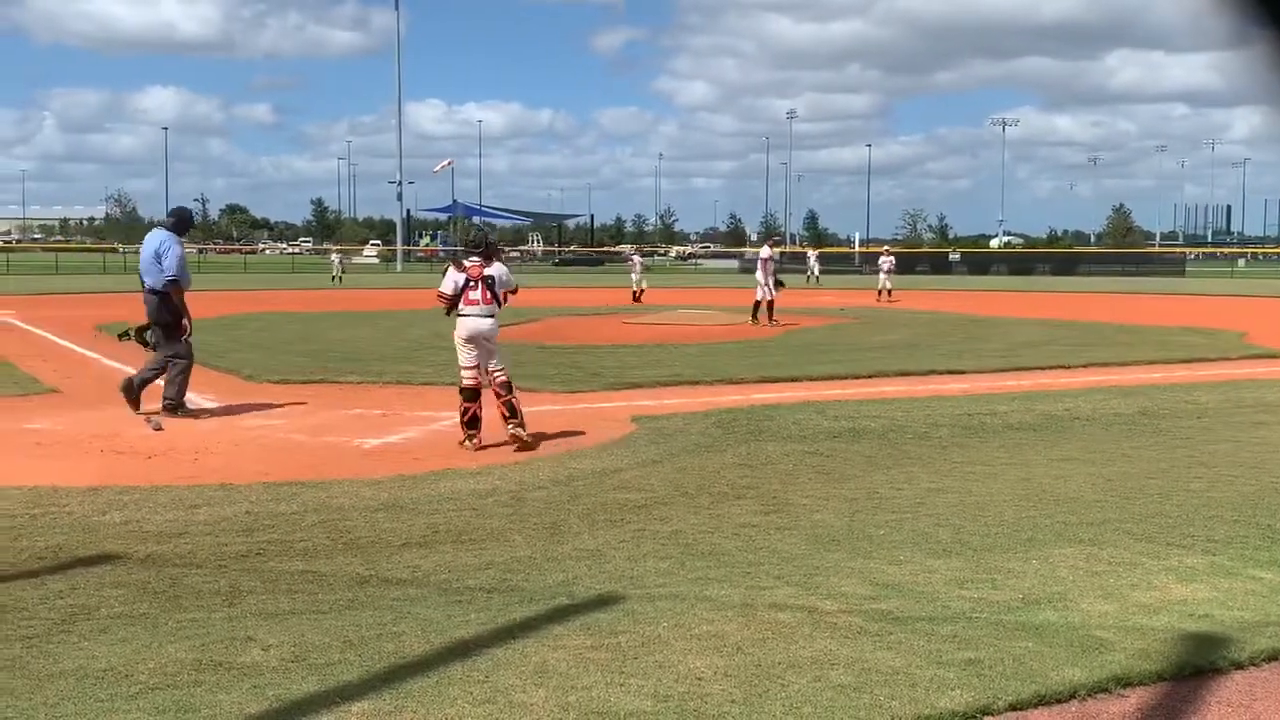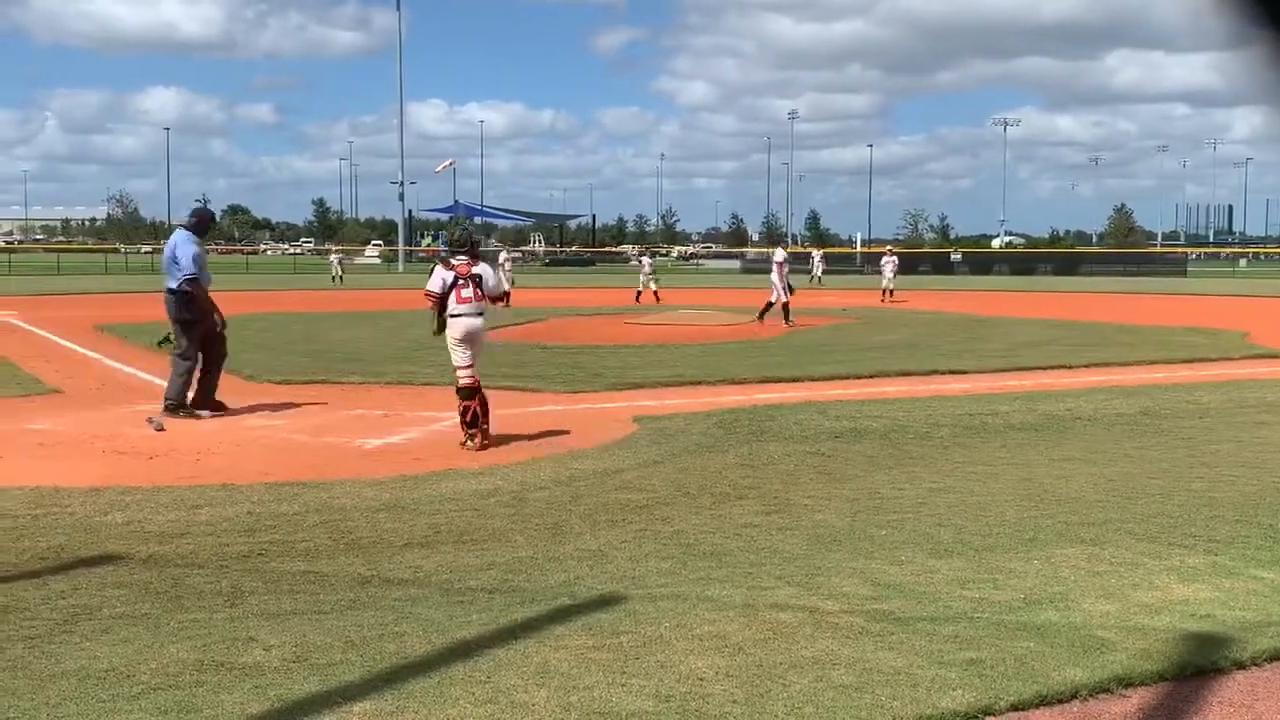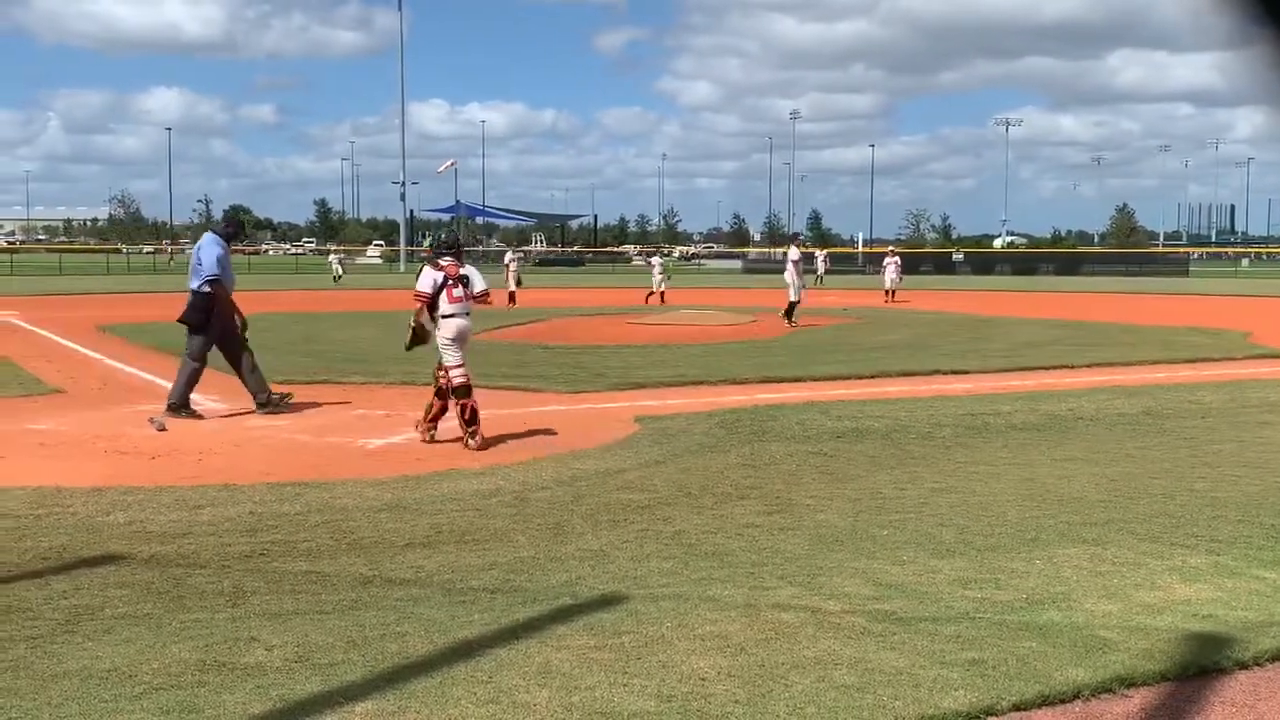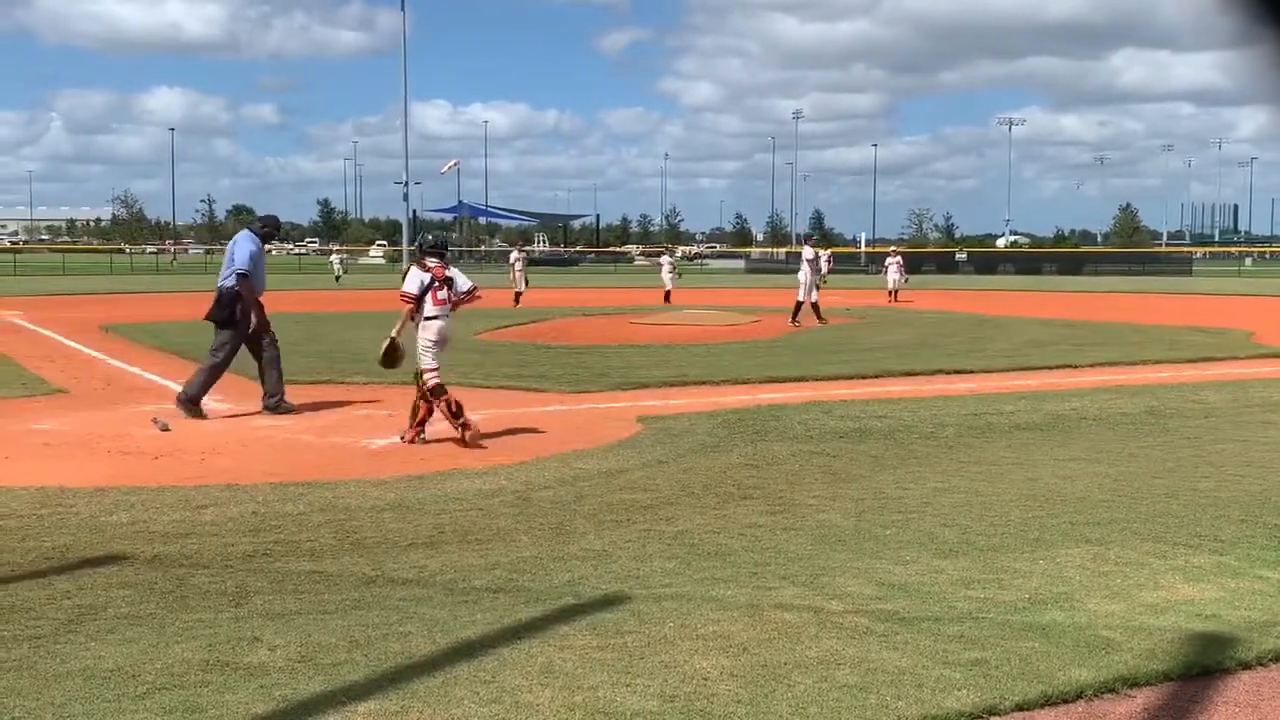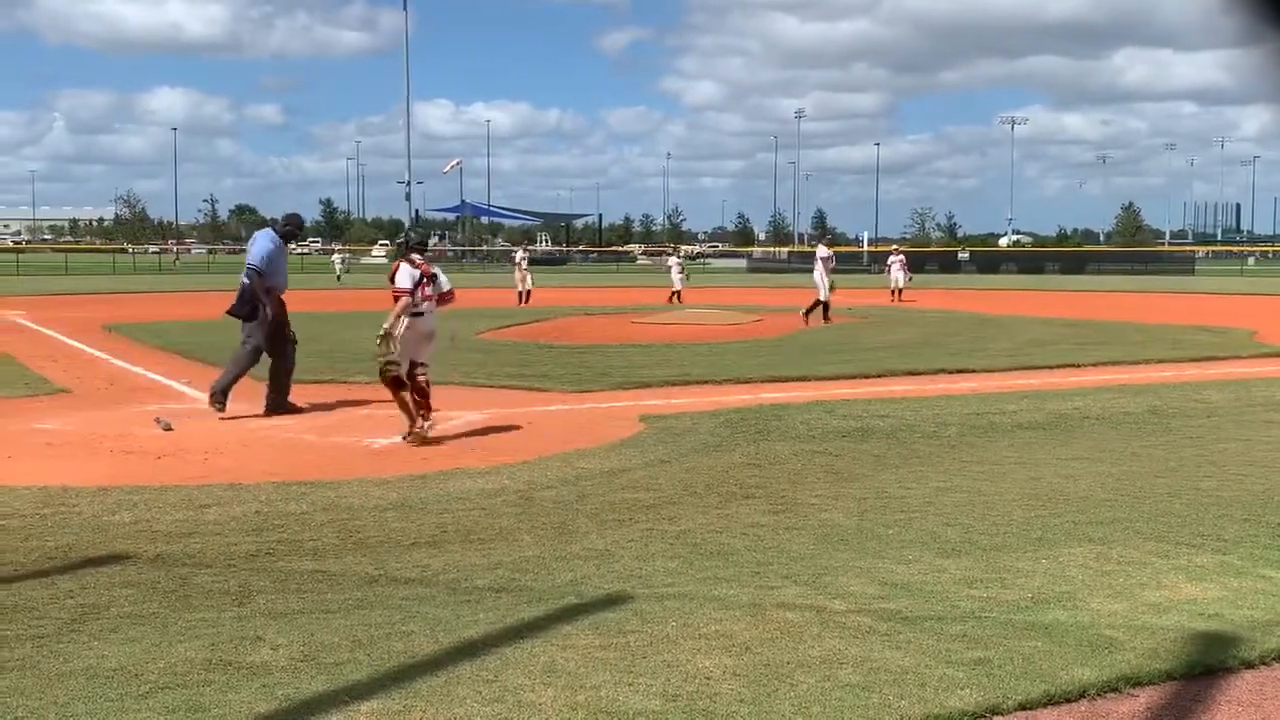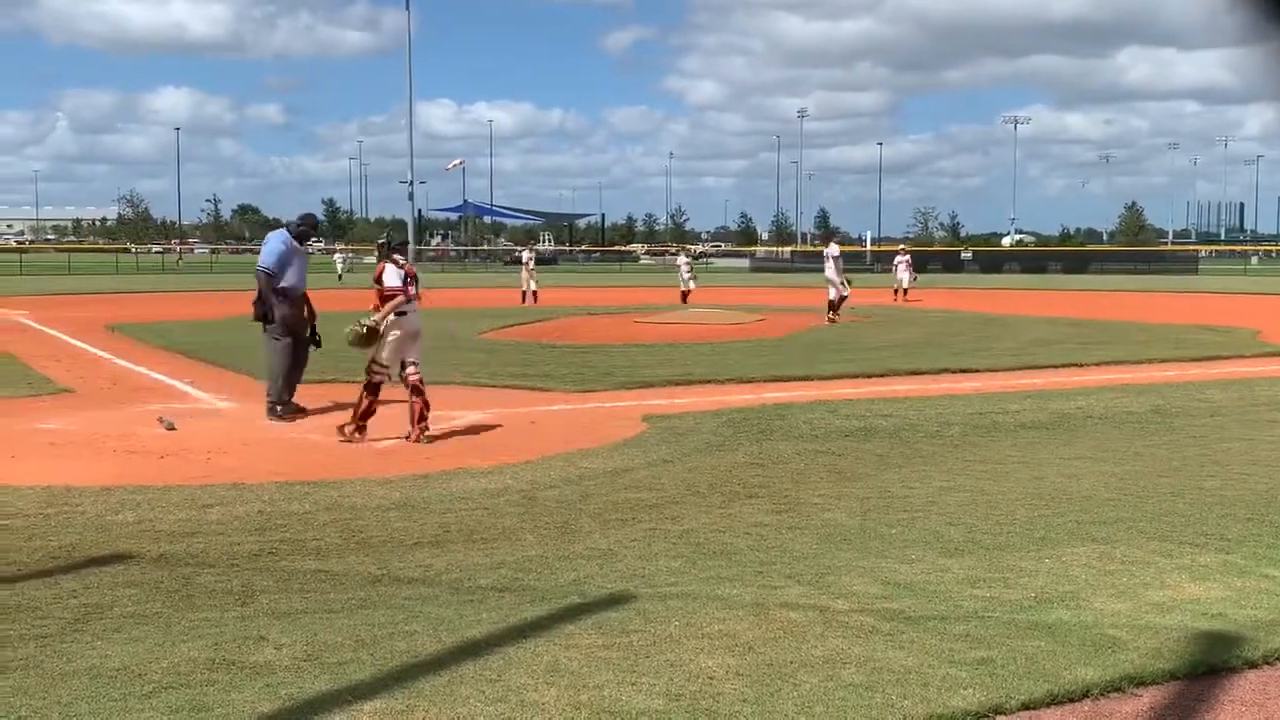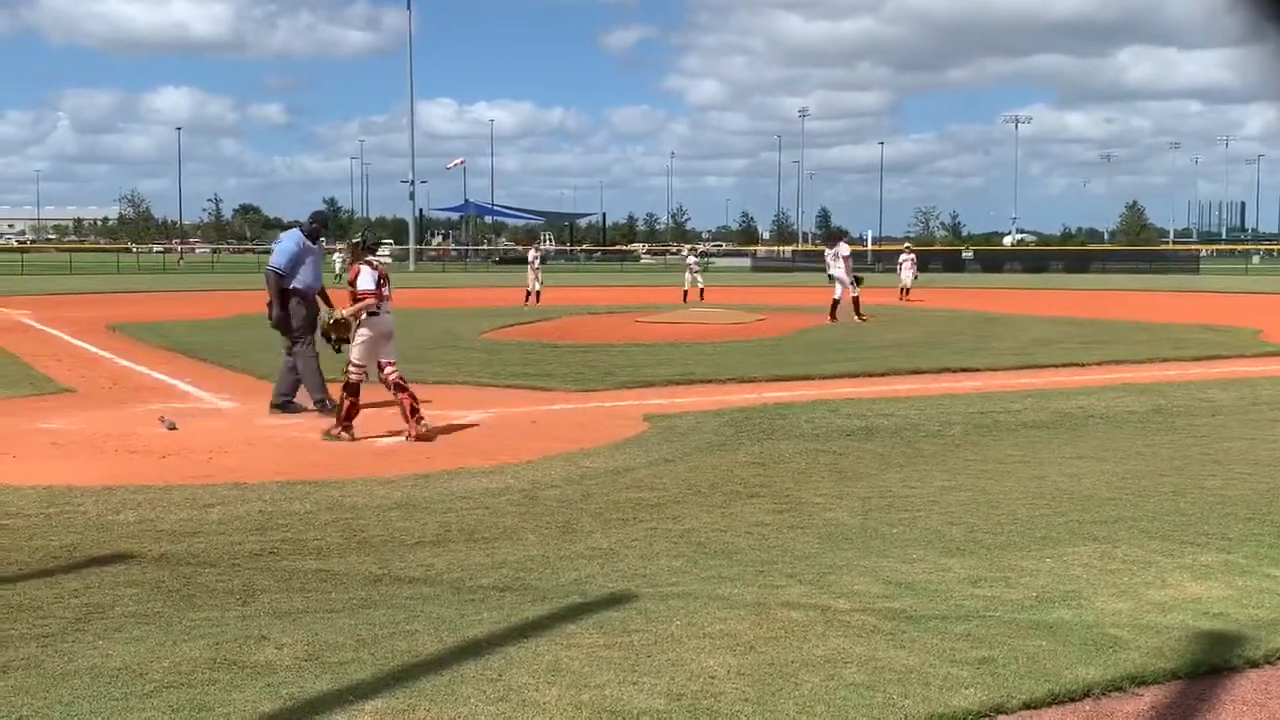
dt=0.2s
person 1, frame 1
left shoulder: (456, 269)
right shoulder: (497, 268)
left elbow: (445, 301)
right elbow: (513, 289)
left hip: (465, 324)
right hip: (489, 325)
left knee: (470, 380)
right knee: (499, 377)
left ankle: (472, 436)
right ankle: (515, 426)
person 1, frame 2
left shoulder: (443, 268)
right shoulder: (483, 268)
left elbow: (432, 301)
right elbow: (498, 297)
left wrist: (442, 311)
left hip: (456, 324)
right hip: (478, 323)
left knee: (465, 378)
right knee: (471, 375)
left ankle: (472, 436)
right ankle: (482, 428)
person 1, frame 3
left shoulder: (430, 269)
right shoulder: (468, 269)
left elbow: (420, 303)
right elbow: (485, 298)
left wrist: (415, 320)
left hip: (446, 324)
right hip: (465, 322)
left knee: (458, 378)
right knee: (443, 373)
left ankle: (473, 434)
right ankle: (429, 425)
person 1, frame 4
left shoulder: (417, 271)
right shoulder: (451, 271)
left elbow: (409, 305)
right elbow: (473, 293)
left wrist: (396, 331)
left hip: (427, 326)
right hip: (443, 325)
left knee: (432, 381)
right knee: (424, 377)
left ankle: (465, 427)
right ankle: (416, 430)
person 1, frame 5
left shoulder: (404, 266)
right shoulder: (432, 269)
left elbow: (405, 299)
right elbow: (448, 296)
left wrist: (388, 323)
left hip: (411, 322)
right hip: (429, 322)
left knee: (390, 372)
right knee: (419, 375)
left ankle: (417, 421)
right ankle: (417, 429)
person 1, frame 6
left shoulder: (388, 267)
right shoulder: (408, 267)
left elbow: (398, 298)
left wrist: (377, 318)
left hip: (396, 323)
right hip: (413, 321)
left knee: (376, 374)
right knee: (412, 375)
left ankle: (357, 428)
right ankle: (419, 429)
person 1, frame 7
left shoulder: (362, 268)
right shoulder: (379, 267)
left elbow: (370, 301)
left wrist: (347, 312)
right wrist: (354, 310)
left hip: (370, 324)
right hip: (385, 319)
left knee: (354, 374)
right knee: (392, 375)
left ankle: (344, 427)
right ankle: (417, 422)
person 2, frame 1
left shoulder: (151, 236)
right shoulder: (171, 242)
right elbow: (172, 282)
right wrist: (186, 315)
left hip: (152, 298)
right hip: (166, 302)
left knee: (167, 352)
right knee: (181, 354)
left ankle: (135, 385)
right ankle: (173, 404)
person 2, frame 2
left shoulder: (180, 237)
right shoulder: (187, 242)
right elbow: (192, 281)
right wrist: (215, 311)
left hip: (186, 300)
right hip: (186, 301)
left knee: (216, 346)
right knee: (186, 354)
left ankle: (205, 398)
right ankle: (174, 404)
person 2, frame 3
left shoulder: (216, 243)
right shoulder: (212, 245)
right elbow: (214, 283)
left wrist: (232, 312)
right wrist: (236, 312)
left hip: (217, 306)
right hip: (206, 306)
left knee: (240, 352)
right knee: (195, 356)
left ankle: (264, 399)
right ankle: (176, 405)
person 2, frame 4
left shoulder: (253, 243)
right shoulder: (247, 242)
right elbow: (241, 278)
left wrist: (255, 309)
right wrist: (254, 310)
left hip: (246, 304)
right hip: (234, 305)
left knee: (268, 350)
right knee: (221, 354)
left ankle: (274, 401)
right ankle: (189, 397)
person 2, frame 5
left shoulder: (279, 243)
right shoulder: (266, 239)
right elbow: (253, 273)
left wrist: (274, 304)
right wrist: (268, 304)
left hip: (271, 301)
right hip: (257, 301)
left knee: (286, 350)
right knee: (252, 348)
left ankle: (277, 402)
right ankle: (220, 390)
person 2, frame 6
left shoulder: (298, 245)
right shoulder: (278, 241)
right elbow: (262, 273)
left wrist: (309, 307)
right wrist: (274, 305)
left hip: (293, 302)
right hip: (277, 302)
left knee: (299, 352)
right knee: (281, 349)
left ankle: (282, 400)
right ankle: (275, 403)
person 2, frame 7
left shoulder: (315, 245)
right shoulder: (291, 241)
right elbow: (272, 273)
left wrist: (330, 306)
right wrist: (276, 307)
left hip: (308, 302)
right hip: (291, 302)
left knee: (297, 352)
right knee: (304, 349)
left ankle: (282, 400)
right ankle: (322, 400)
